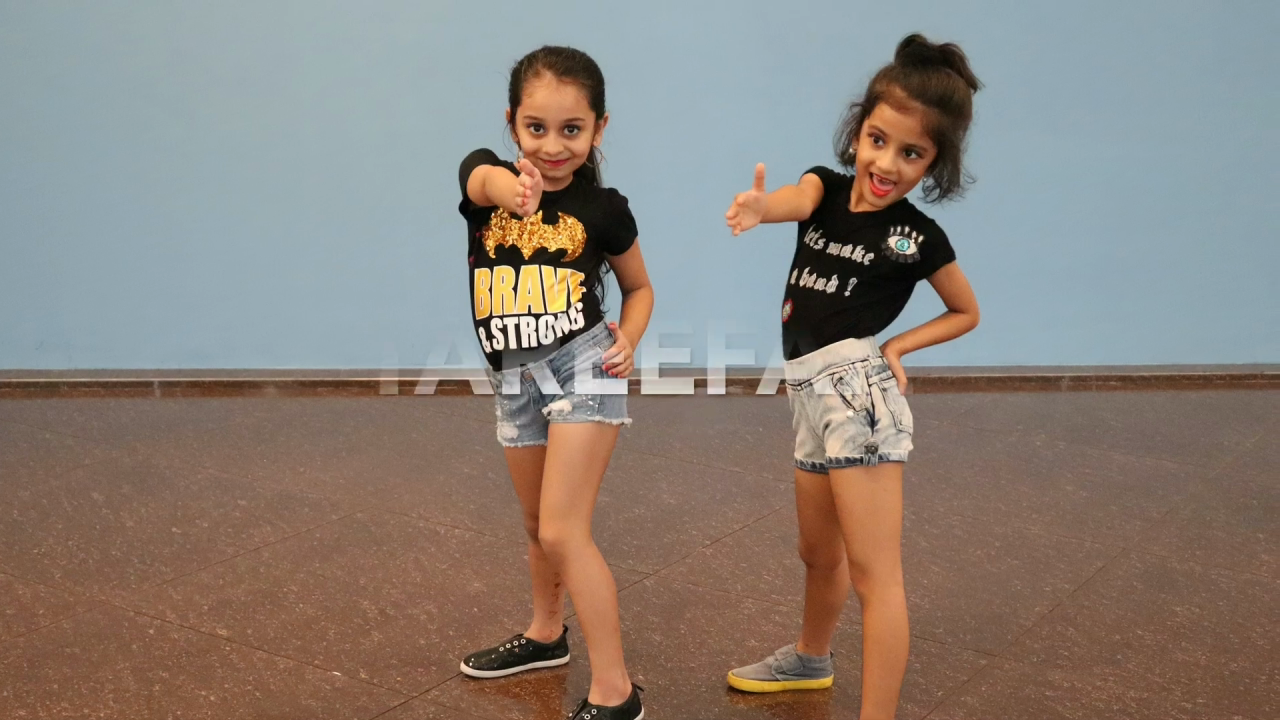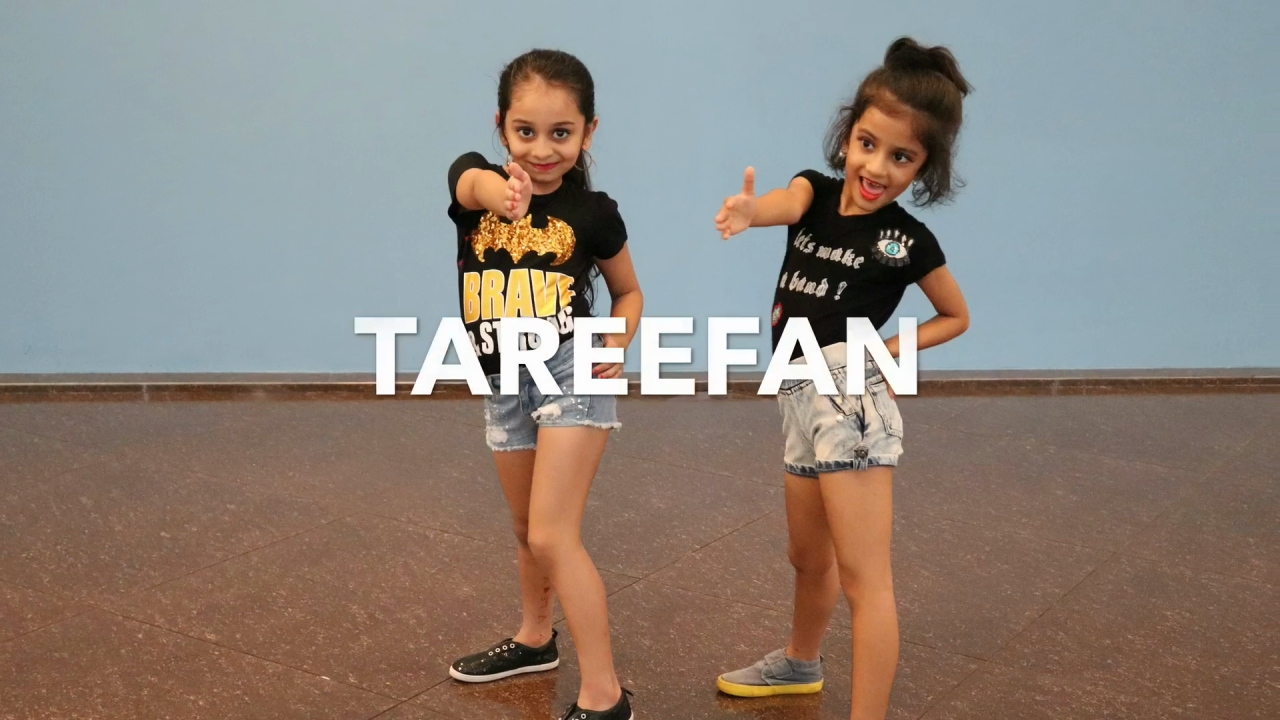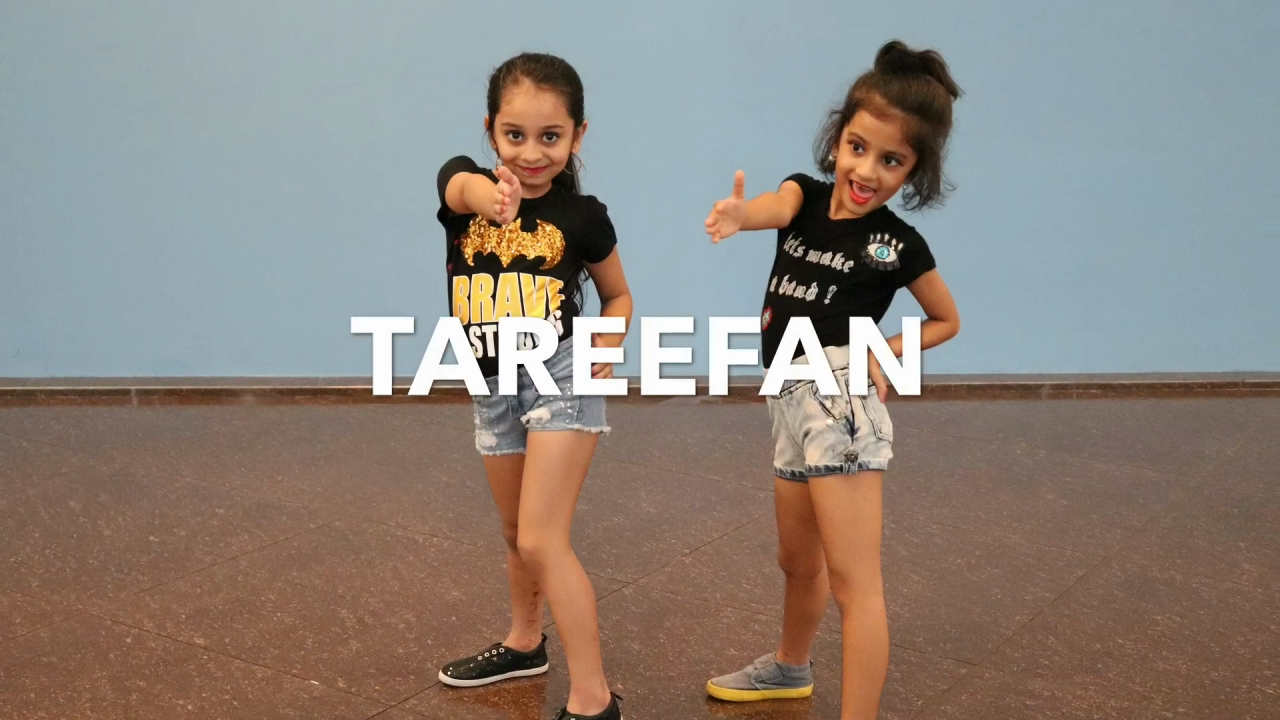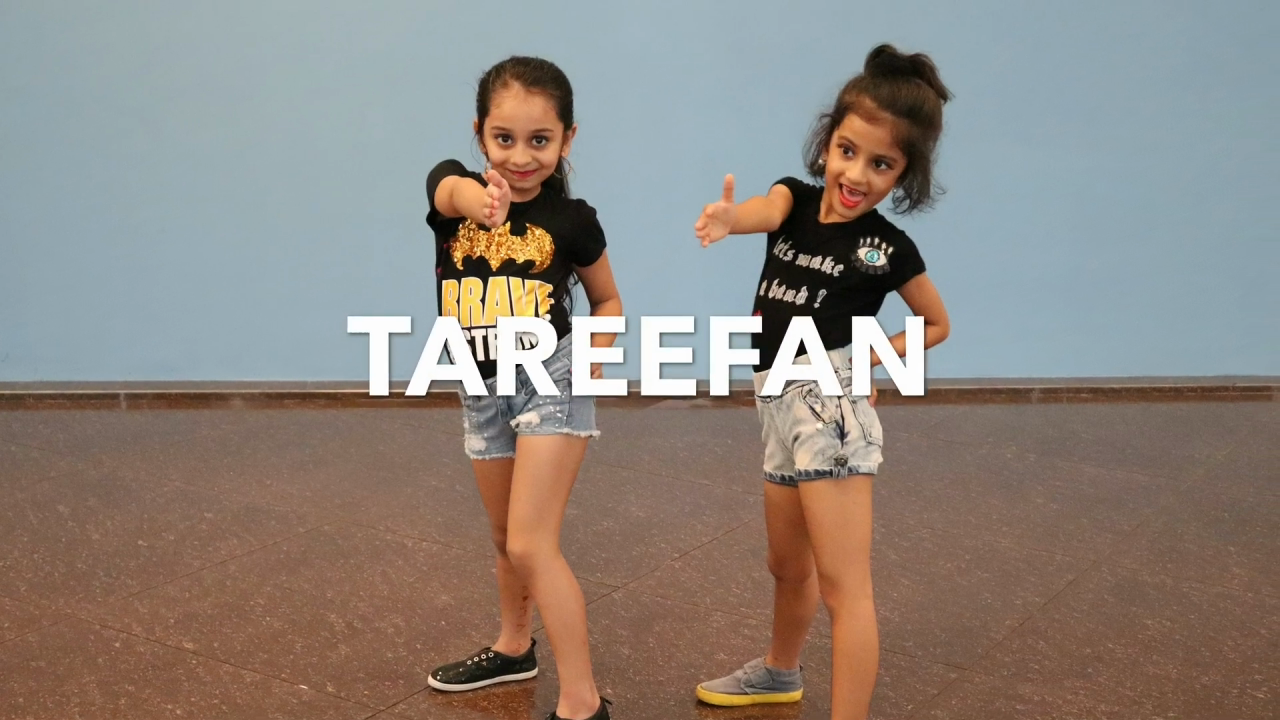
dt=0.3s
person 1, frame 1
left shoulder: (918, 237)
right shoulder: (825, 186)
left elbow: (967, 312)
right elbow: (795, 200)
left wrist: (897, 347)
right wrist: (760, 206)
left hip: (857, 388)
right hip: (811, 392)
left knee: (873, 574)
right knee: (818, 551)
right ankle: (810, 659)
person 1, frame 2
left shoulder: (909, 241)
right shoulder: (816, 188)
left elbow: (956, 317)
right elbow: (787, 203)
left wrist: (887, 351)
right wrist: (749, 209)
left hip: (848, 393)
right hip: (800, 395)
left knee: (863, 577)
right knee: (809, 556)
right ankle: (800, 662)
person 1, frame 3
left shoulder: (899, 244)
right shoulder: (806, 193)
left elbow: (946, 321)
right elbow: (776, 206)
left wrist: (879, 354)
right wrist: (739, 213)
left hip: (838, 397)
right hip: (790, 399)
left knee: (853, 582)
right knee: (798, 560)
person 1, frame 4
left shoulder: (889, 249)
right shoulder: (795, 196)
left elbow: (937, 324)
right elbow: (766, 210)
left wrist: (867, 359)
right wrist: (728, 217)
left hip: (827, 400)
right hip: (779, 403)
left knee: (842, 587)
right knee: (788, 564)
person 2, frame 1
left shoulder: (604, 207)
right shoulder: (486, 175)
left elbow: (639, 287)
right elbow: (486, 182)
left wrist: (627, 340)
right wrist: (513, 190)
left hip: (582, 367)
right hip: (514, 379)
left knee: (563, 532)
right knee: (536, 526)
right ankle: (545, 633)
person 2, frame 2
left shoulder: (593, 211)
right shoulder: (476, 174)
left elbow: (628, 291)
right elbow: (475, 185)
left wrist: (618, 344)
right wrist: (505, 193)
left hip: (571, 372)
right hip: (502, 384)
left knee: (553, 535)
right knee: (526, 529)
right ankle: (535, 637)
person 2, frame 3
left shoulder: (583, 214)
right shoulder: (465, 182)
left elbow: (617, 295)
right elbow: (465, 189)
left wrist: (608, 348)
right wrist: (493, 198)
left hip: (560, 375)
right hip: (492, 387)
left knee: (542, 540)
right knee: (516, 533)
right ankle: (524, 642)
person 2, frame 4
left shoulder: (572, 219)
right shoulder: (455, 184)
left elbow: (607, 299)
right elbow: (453, 192)
left wrist: (596, 353)
right wrist: (482, 201)
left hip: (550, 380)
right hip: (481, 391)
left knee: (531, 544)
right knee: (505, 538)
right ankle: (513, 646)
